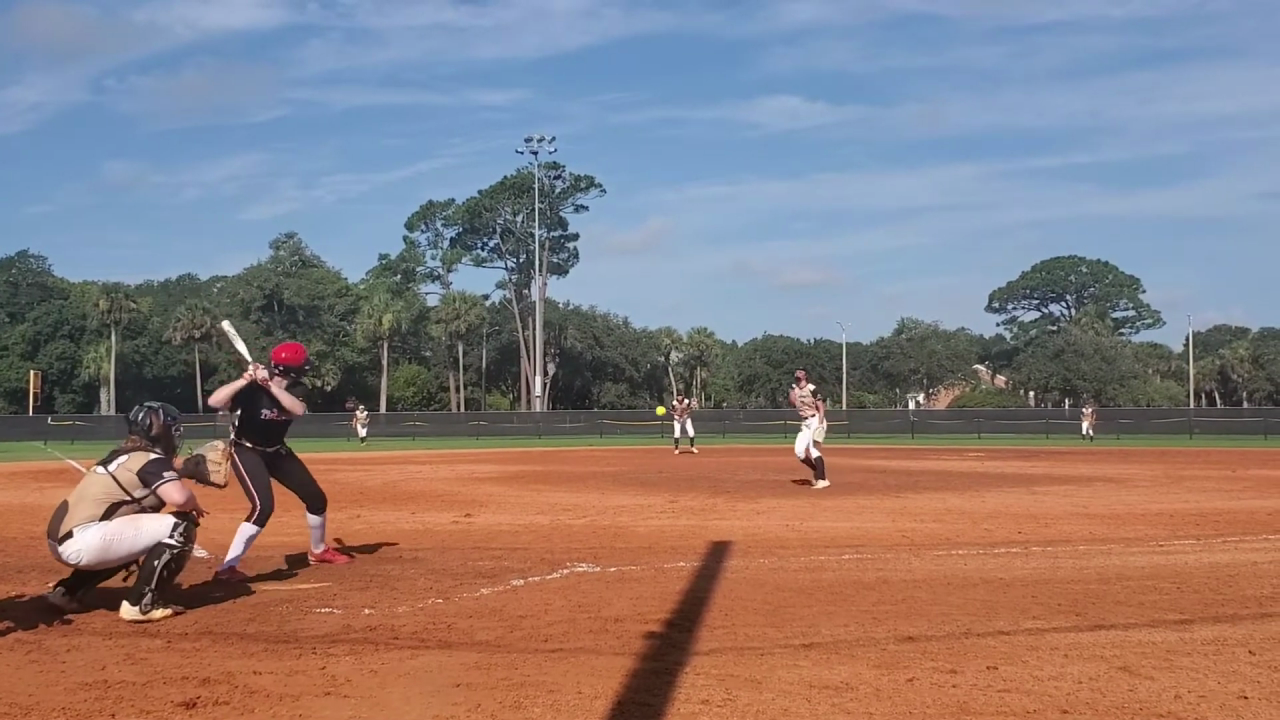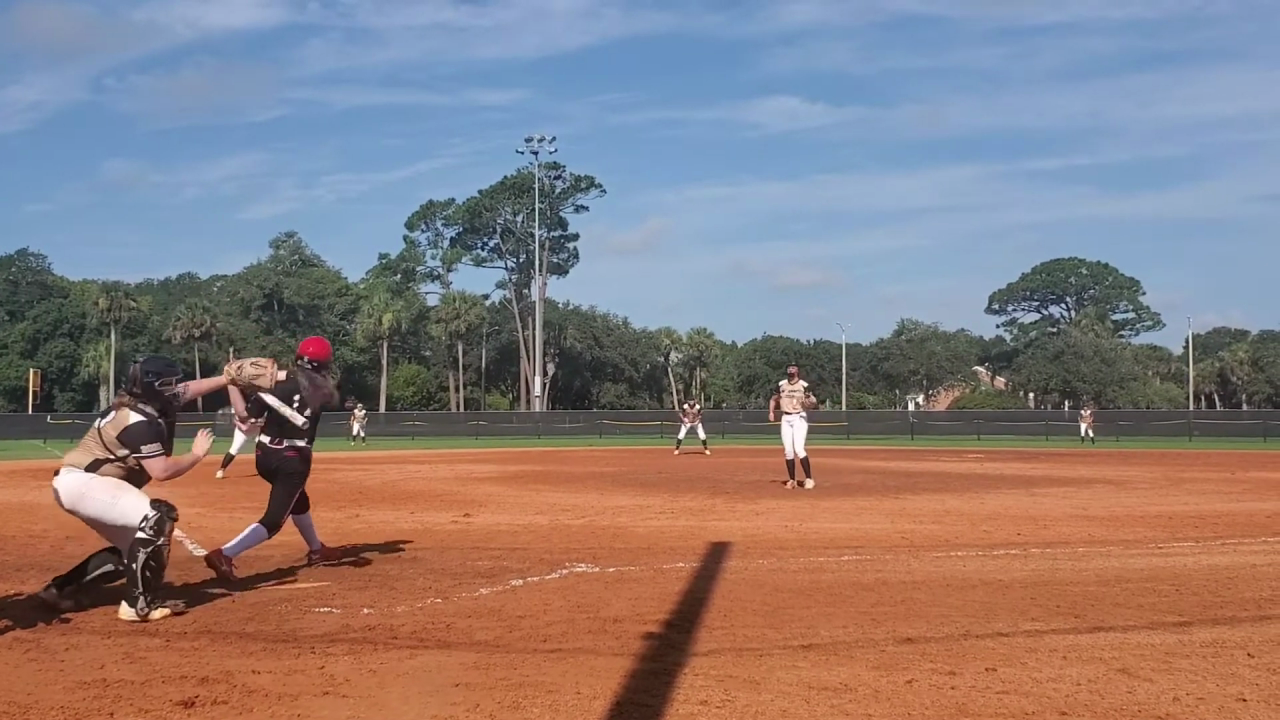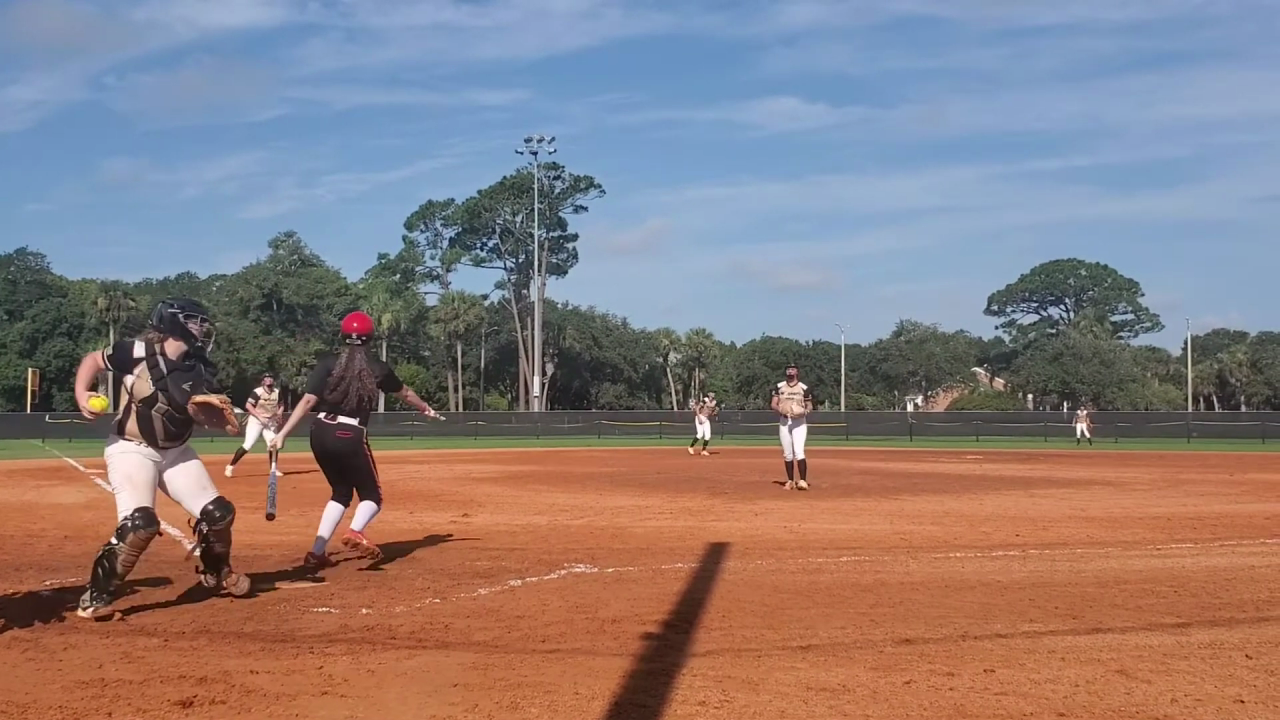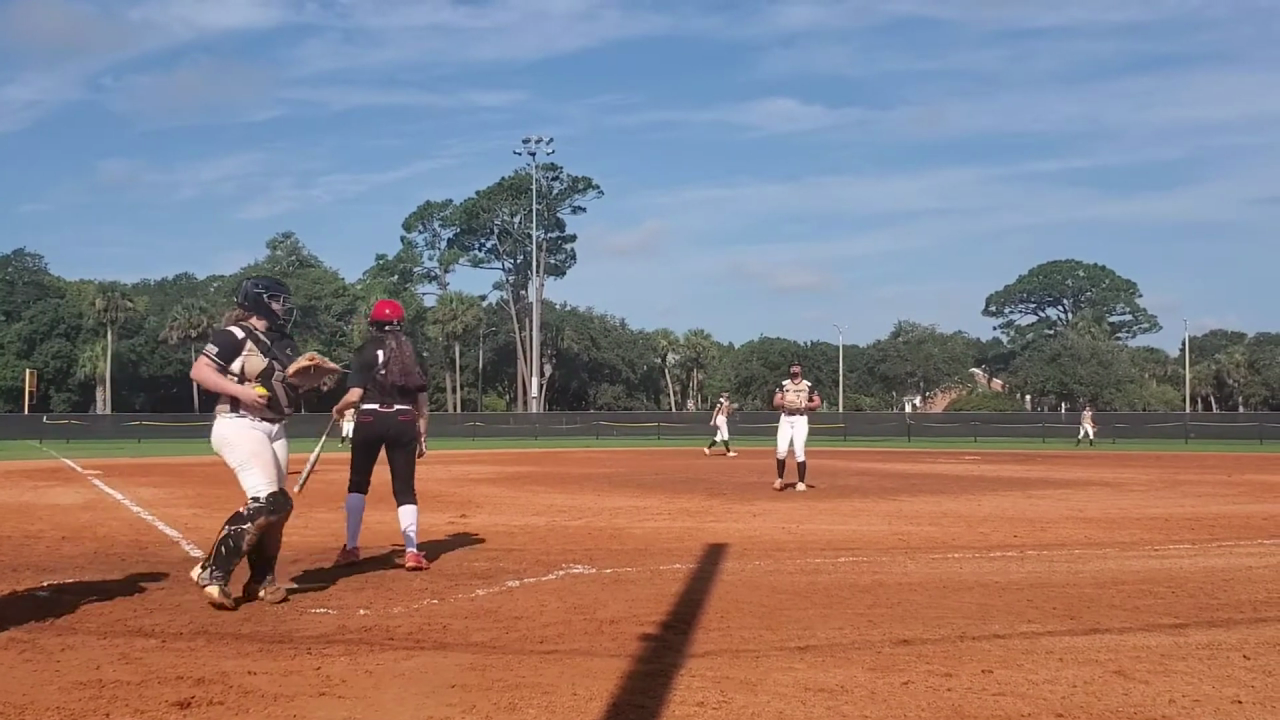
dt=0.5s
person 1, frame 1
left shoulder: (126, 454)
right shoulder: (152, 461)
right elbow: (179, 497)
right wrist: (193, 504)
left hip: (64, 540)
right hip: (85, 540)
left knee: (137, 547)
right knee: (182, 526)
left ankle: (67, 591)
right ankle: (142, 605)
person 1, frame 2
left shoulder: (149, 406)
right shoulder: (139, 422)
left elbow: (190, 389)
right elbow: (162, 471)
left wrist: (227, 379)
right wrist: (196, 454)
left hip: (83, 485)
right hip: (79, 483)
left knee: (135, 548)
right knee: (158, 517)
left ankle: (62, 589)
right ankle: (140, 604)
person 1, frame 3
left shoulder: (202, 369)
right shoulder: (136, 353)
right elbow: (91, 360)
right wrist: (82, 395)
left hip: (176, 452)
right hip: (130, 450)
left knee: (218, 513)
right knee: (139, 525)
left ankle: (216, 571)
right ankle: (95, 597)
person 1, frame 4
left shoulder: (281, 340)
right shoulder: (235, 336)
left elbow: (288, 381)
right elbow: (199, 371)
right wrist: (240, 391)
left hip: (274, 428)
right hip: (240, 426)
left knee: (279, 506)
right knee: (264, 503)
left ankle: (260, 579)
right ankle: (213, 572)
person 2, frame 1
left shoulder: (294, 389)
right shoulder: (252, 390)
left elbow: (296, 407)
right elbow: (214, 402)
left wrist: (272, 386)
right wrist: (244, 380)
left hip: (276, 450)
right hip: (247, 452)
left knee: (317, 499)
right knee: (263, 507)
left ankle: (319, 550)
right ankle: (228, 566)
person 2, frame 2
left shoulder: (280, 387)
right shoulder: (322, 385)
left elbow: (245, 413)
right elbow: (290, 376)
left wrist: (232, 383)
left hip: (264, 455)
right hip: (294, 458)
left knee: (297, 500)
right knee: (273, 520)
left ankle: (317, 550)
right ankle: (224, 554)
person 2, frame 3
left shoulder: (327, 363)
right shoulder: (376, 367)
left elbow: (307, 401)
right elbow: (405, 393)
left wrist: (283, 433)
right wrist: (426, 408)
left hip: (320, 433)
right hip: (349, 436)
left knee: (341, 493)
right knee: (371, 497)
left ankle: (316, 553)
right ankle: (355, 531)
person 2, frame 4
left shoulder: (365, 352)
right shoulder: (412, 354)
left elbow: (354, 396)
right elbow: (421, 400)
left wrist: (337, 409)
right wrist: (421, 436)
left hip: (369, 420)
right hip: (403, 422)
left knee: (358, 484)
right knee: (405, 489)
left ankle: (351, 547)
right ankle: (412, 552)
